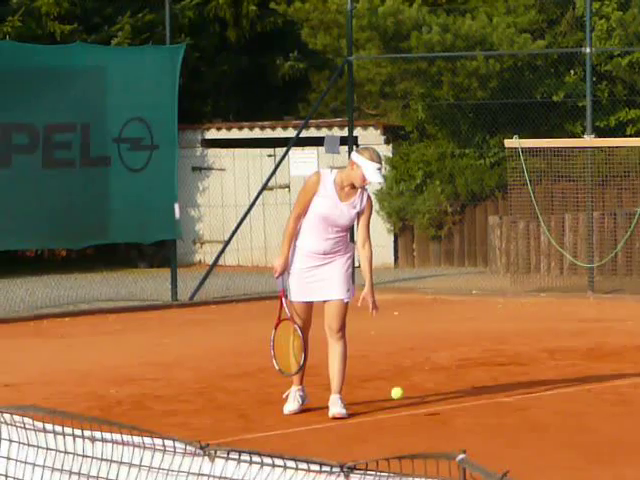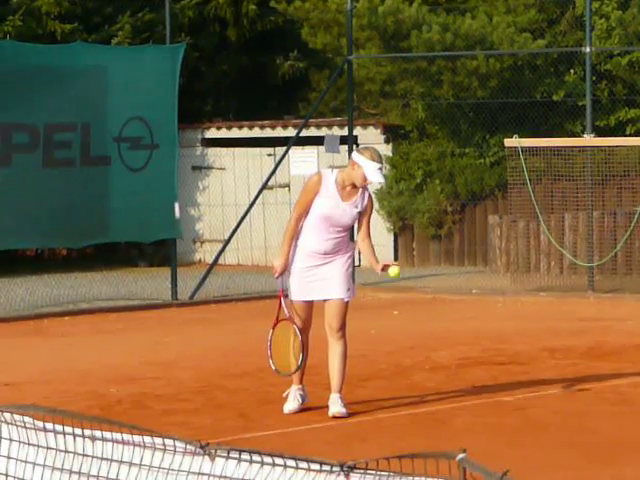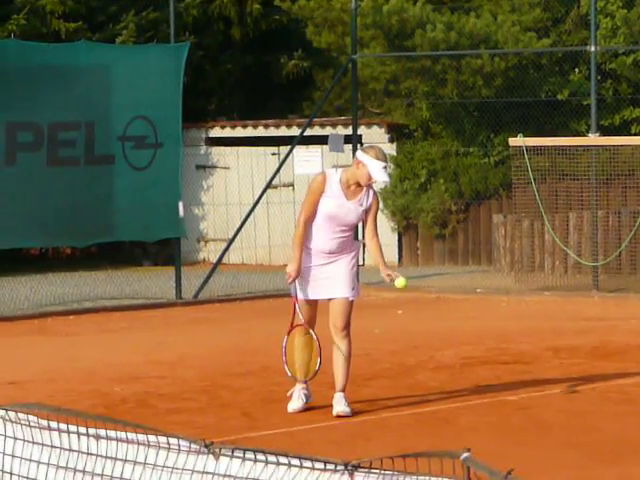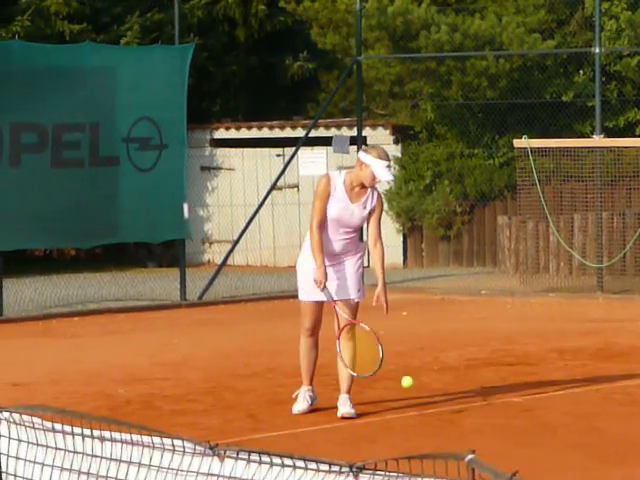
dt=0.2s
person 1, frame 1
left shoulder: (365, 200)
right shoulder: (318, 180)
left elbow: (363, 243)
right elbow: (295, 218)
left wrist: (368, 286)
right wrist: (283, 255)
left hip: (336, 263)
right hip: (303, 260)
left knee: (336, 331)
right knee: (299, 329)
left ankle: (336, 398)
right ankle: (297, 391)
person 1, frame 2
left shoulder: (366, 199)
right shoulder: (319, 180)
left elbow: (363, 239)
right elbow: (296, 218)
left wrist: (376, 265)
right wrist: (283, 256)
left hip: (337, 262)
right hip: (304, 259)
left knee: (336, 331)
right knee: (300, 329)
left ankle: (336, 396)
right ankle: (297, 390)
person 1, frame 3
left shoulder: (371, 197)
right shoulder: (324, 180)
left elbow: (371, 237)
right elbow: (303, 220)
left wrist: (382, 267)
right wrist: (295, 260)
left hip: (342, 261)
right hip: (310, 259)
left knee: (341, 330)
right knee: (305, 327)
left ankle: (340, 396)
right ankle: (301, 389)
person 1, frame 4
left shoulder: (375, 199)
right shoulder: (328, 182)
left elbow: (375, 241)
right elbow: (315, 227)
left wrist: (381, 284)
right wrist: (320, 267)
left hip: (347, 263)
right hip: (314, 261)
right knee: (309, 329)
left ankle: (345, 397)
right ankle: (307, 390)
